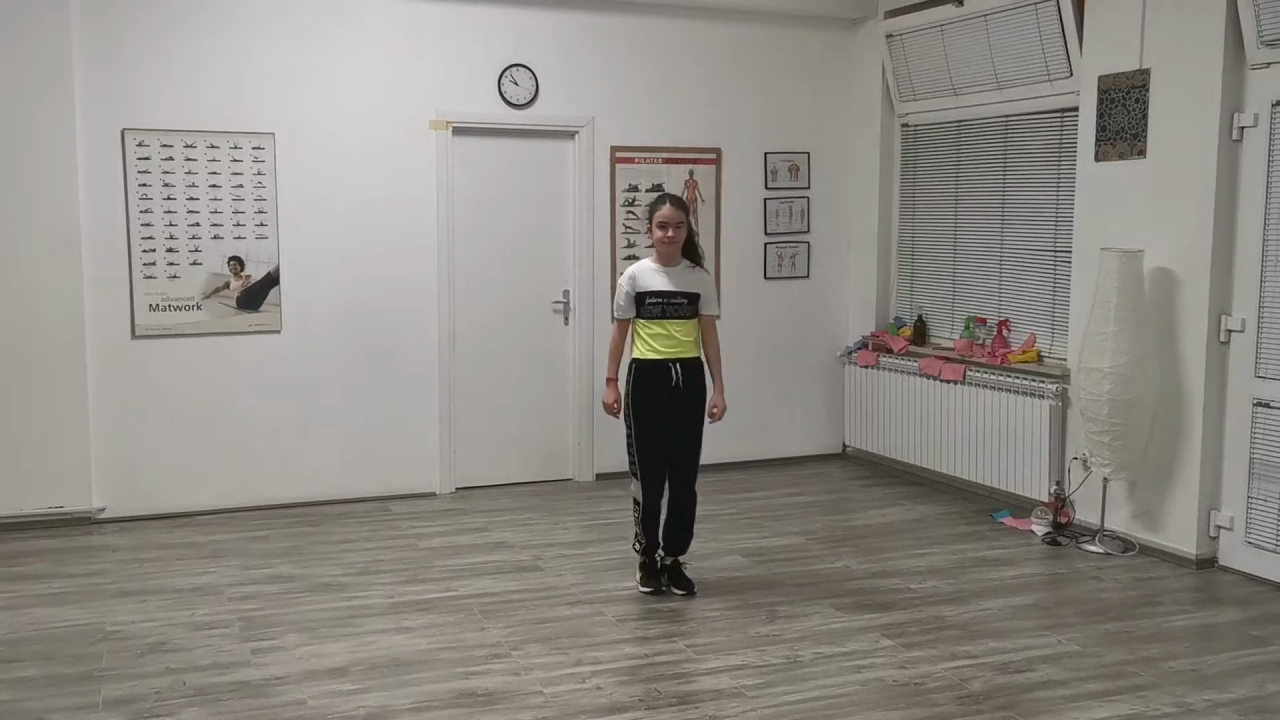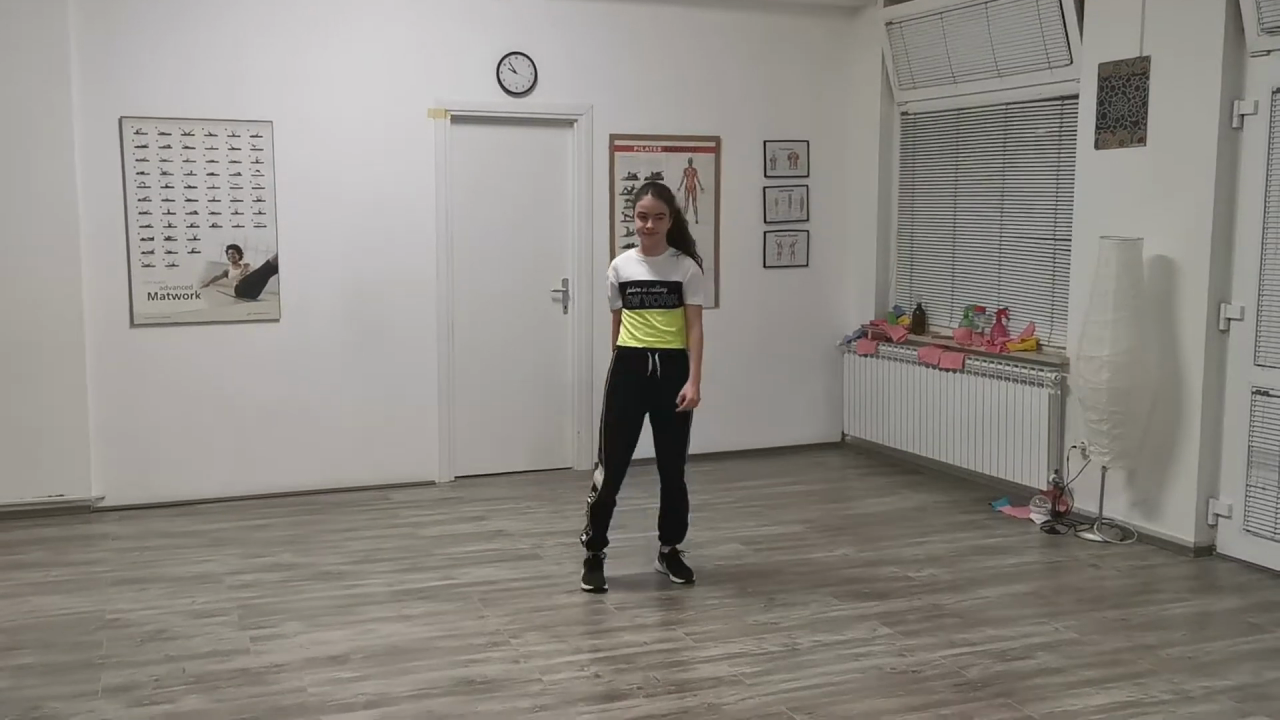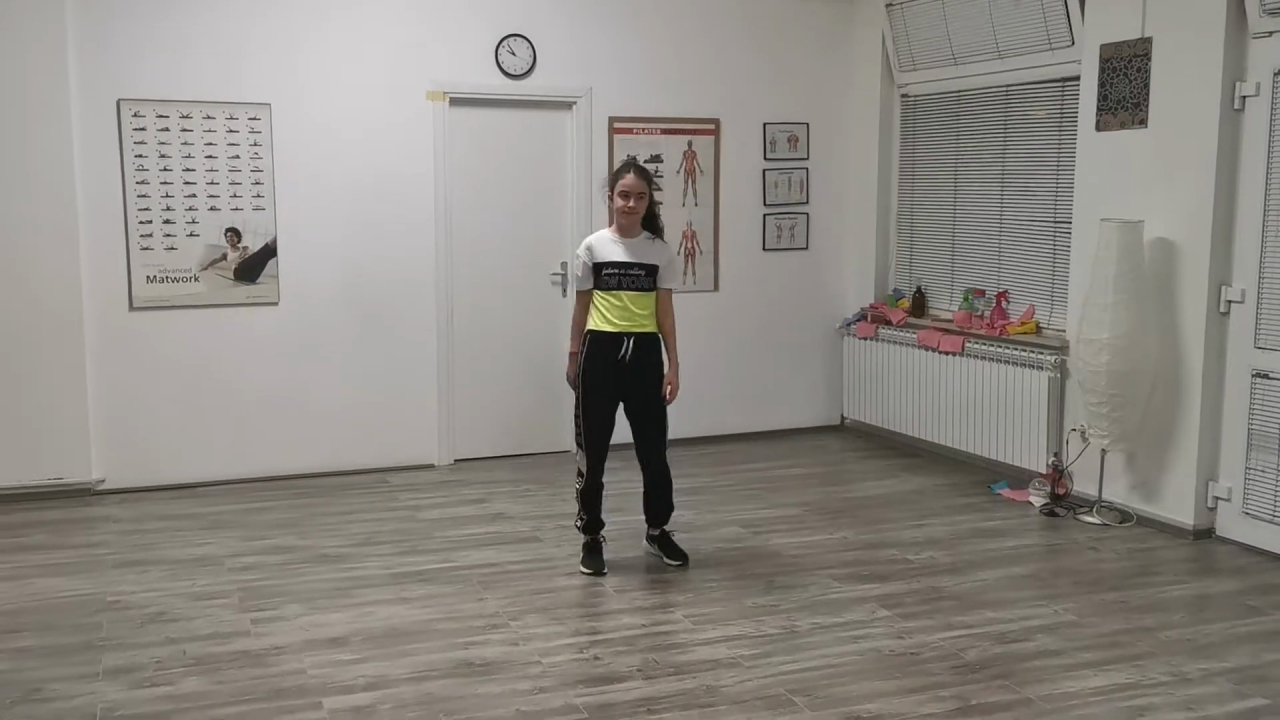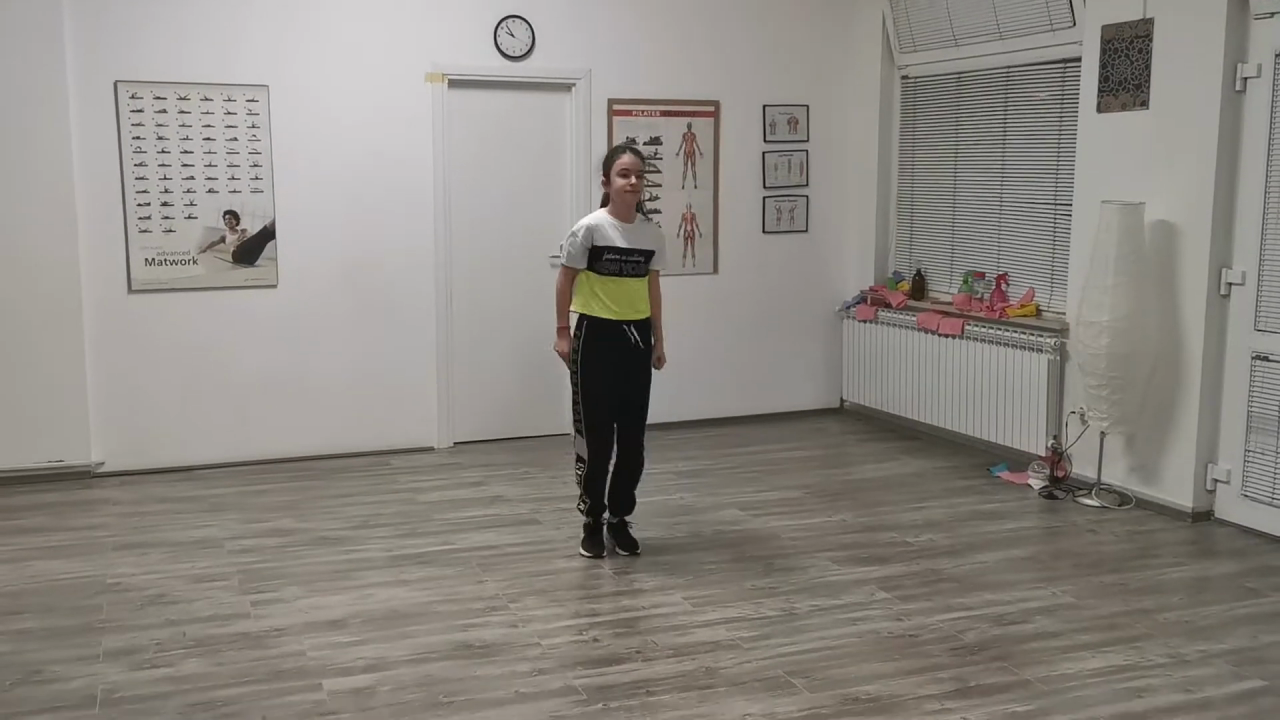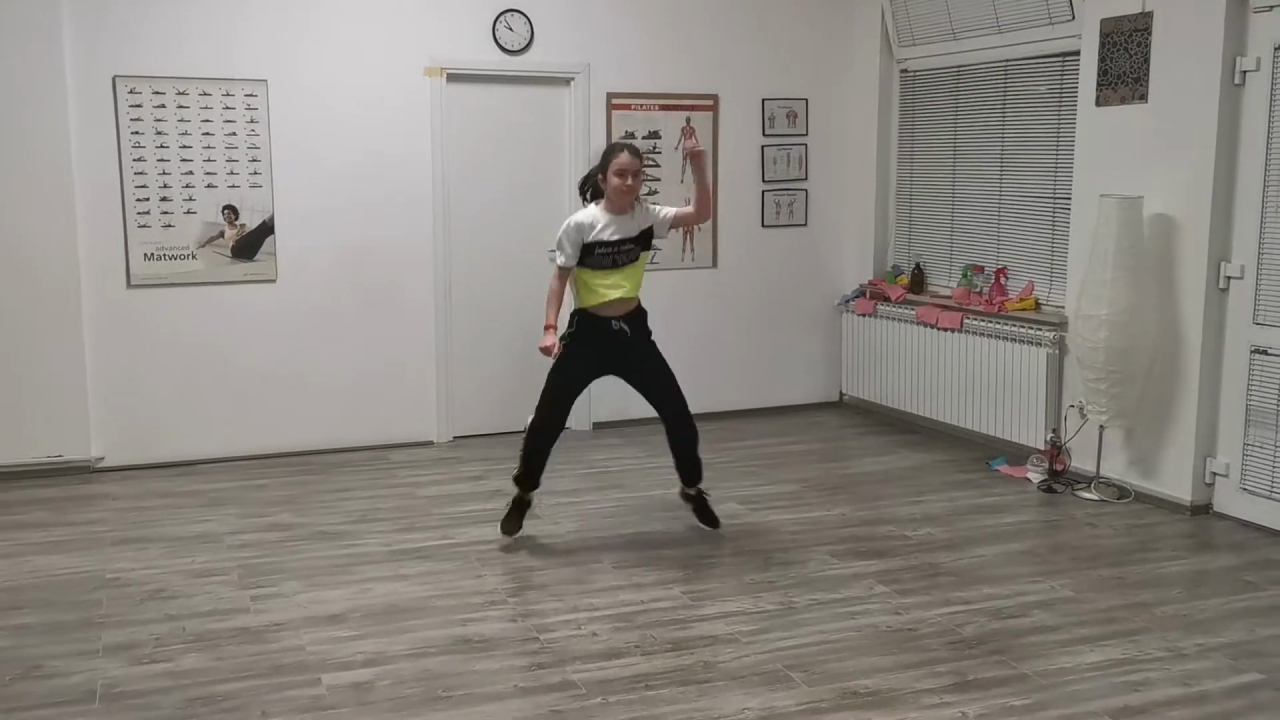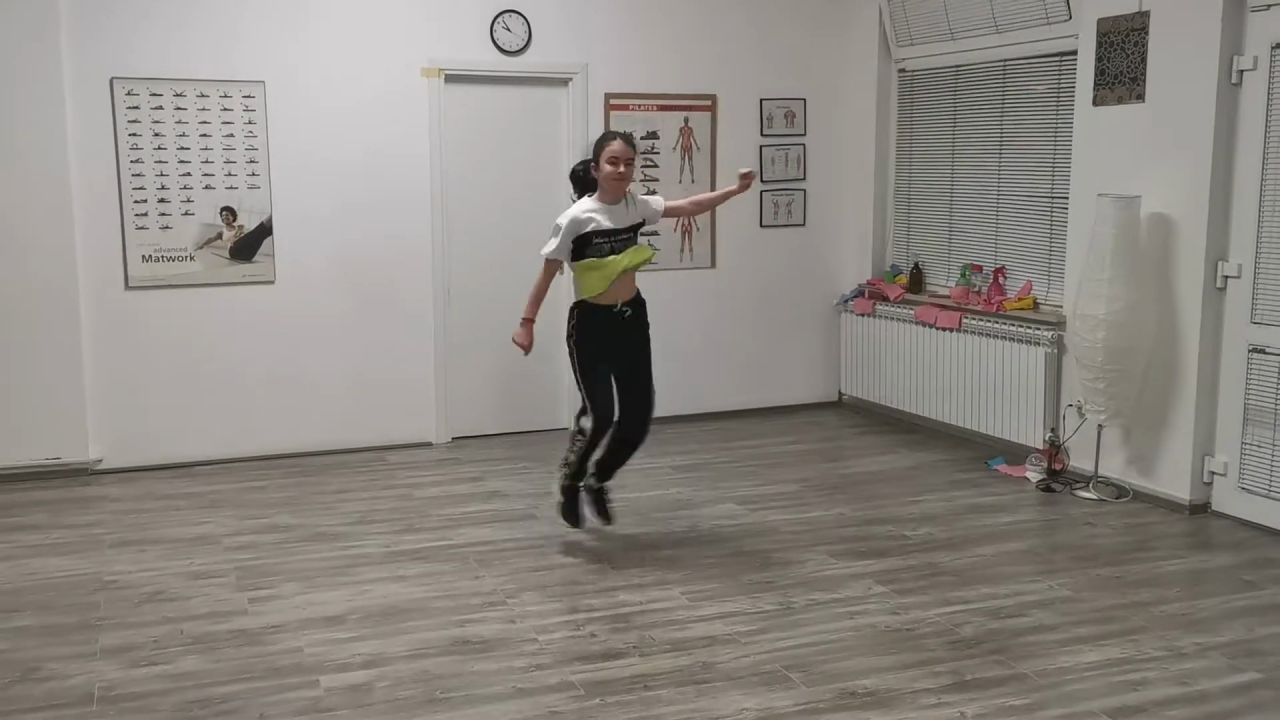
dt=0.3s
person 1, frame 1
left shoulder: (699, 278)
right shoulder: (635, 276)
left elbow: (708, 335)
right elbow: (621, 331)
left wrist: (718, 388)
right wrist: (611, 382)
left hip: (689, 380)
right hip: (647, 378)
left knee: (684, 476)
right knee: (648, 473)
left ankle: (673, 559)
right ankle: (647, 558)
person 1, frame 2
left shoulder: (686, 267)
right shoulder: (620, 266)
left elbow: (694, 326)
right elbow: (618, 323)
left wrist: (694, 380)
right wrist: (616, 368)
left hip: (671, 368)
right hip: (628, 367)
left knee: (672, 465)
right knee: (611, 463)
left ankle: (669, 550)
right ankle: (594, 553)
person 1, frame 3
left shoulder: (660, 251)
right shoulder: (593, 246)
left elbow: (665, 312)
right elbow: (582, 305)
left wrist: (673, 366)
right wrist: (574, 355)
left hip: (645, 353)
right hip: (601, 352)
left knee: (653, 448)
right knee: (592, 449)
left ankle: (657, 531)
right ankle: (591, 538)
person 1, frame 4
left shoulder: (652, 232)
right shoulder: (588, 228)
left elbow: (653, 288)
right elbow: (566, 282)
left wrist: (658, 340)
right wrist: (562, 332)
left hip: (637, 339)
right hip: (596, 336)
left knee: (631, 436)
right knee: (593, 434)
left ankle: (619, 518)
right ankle: (593, 521)
person 1, frame 5
left shoulder: (647, 215)
right shoulder: (580, 224)
left elbow: (701, 215)
right elbow: (560, 279)
left wrist: (700, 168)
right wrist: (550, 328)
left hip: (633, 329)
right hip: (587, 331)
left knee: (677, 413)
right knee: (548, 419)
left ankle: (692, 489)
right ankle: (523, 495)
person 1, frame 6
left shoulder: (641, 204)
right shoulder: (576, 219)
left elbow: (687, 209)
right elbow: (548, 270)
left wrist: (734, 189)
right wrist: (527, 321)
left hip: (633, 317)
right hip: (591, 323)
left knee: (635, 414)
right knee: (600, 413)
left ankle: (597, 482)
right ankle: (572, 483)
